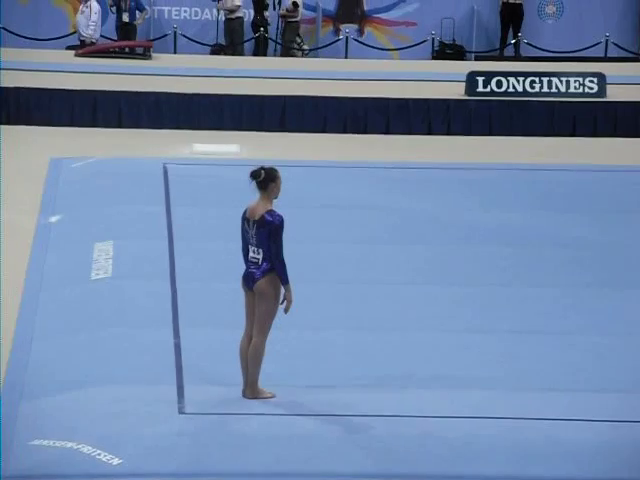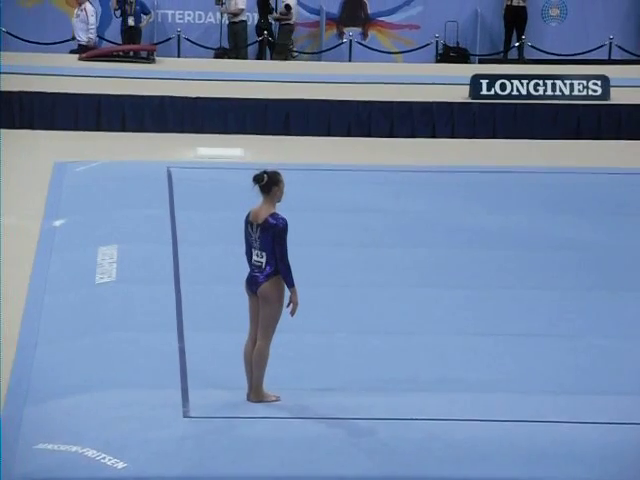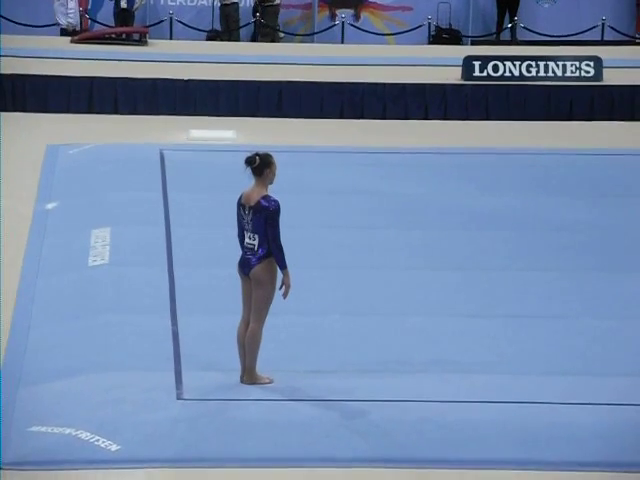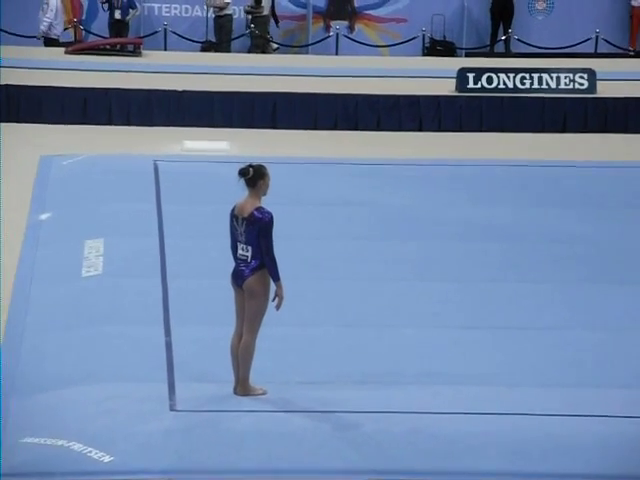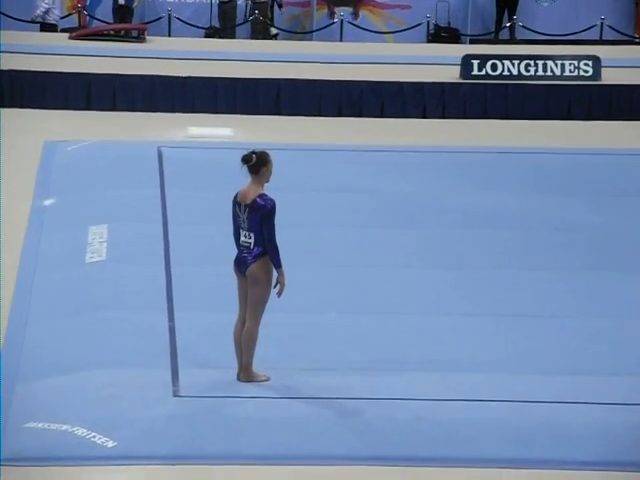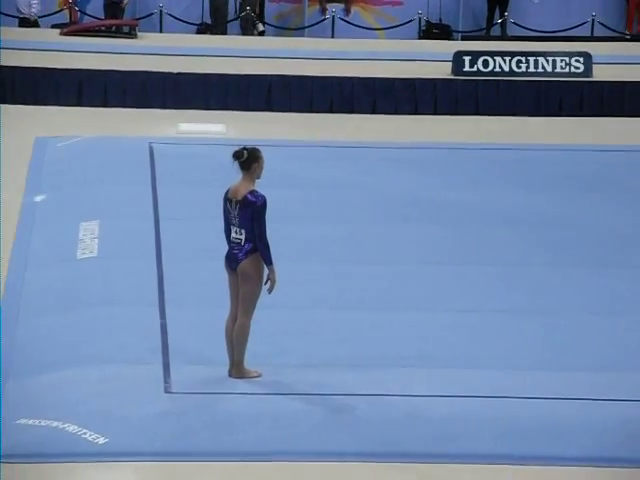
dt=0.3s
person 1, frame 1
left shoulder: (247, 212)
right shoulder: (274, 218)
right elbow: (277, 256)
right wrist: (287, 288)
left hip: (249, 276)
right hip: (266, 280)
left knee: (249, 332)
right knee: (260, 336)
left ankle: (247, 385)
right ankle: (253, 388)
person 1, frame 2
left shoulder: (250, 216)
right shoulder: (278, 222)
right elbow: (282, 259)
right wrist: (293, 291)
left hip: (252, 279)
right hip: (269, 283)
left knee: (253, 336)
right knee: (264, 339)
left ankle: (251, 389)
right ankle: (257, 392)
person 1, frame 3
left shoulder: (242, 198)
right shoulder: (270, 204)
right elbow: (274, 242)
right wrist: (285, 272)
left hip: (244, 262)
right hip: (262, 266)
left knee: (246, 318)
right knee: (256, 322)
left ankle: (245, 371)
right ankle: (251, 374)
person 1, frame 4
left shoulder: (235, 210)
right shoulder: (264, 216)
left elbow: (233, 246)
right elbow: (268, 253)
right wrist: (278, 285)
left hip: (237, 273)
right hip: (255, 277)
left knee: (239, 330)
right knee: (250, 333)
left ankle: (238, 382)
right ankle: (244, 385)
person 1, frame 5
left shoulder: (238, 197)
right shoulder: (266, 203)
left elbow: (236, 233)
right elbow: (270, 241)
right wrist: (280, 272)
left hip: (240, 260)
right hip: (258, 264)
left knee: (242, 316)
right knee: (253, 320)
left ankle: (241, 368)
right ankle: (247, 371)
person 1, frame 6
left shoulder: (229, 193)
right shoulder: (257, 199)
left elbow: (227, 229)
right elbow: (261, 237)
right wrist: (271, 268)
left hip: (231, 257)
right hip: (249, 261)
left knee: (234, 313)
right knee: (244, 316)
left ankle: (233, 365)
right ankle: (238, 367)
